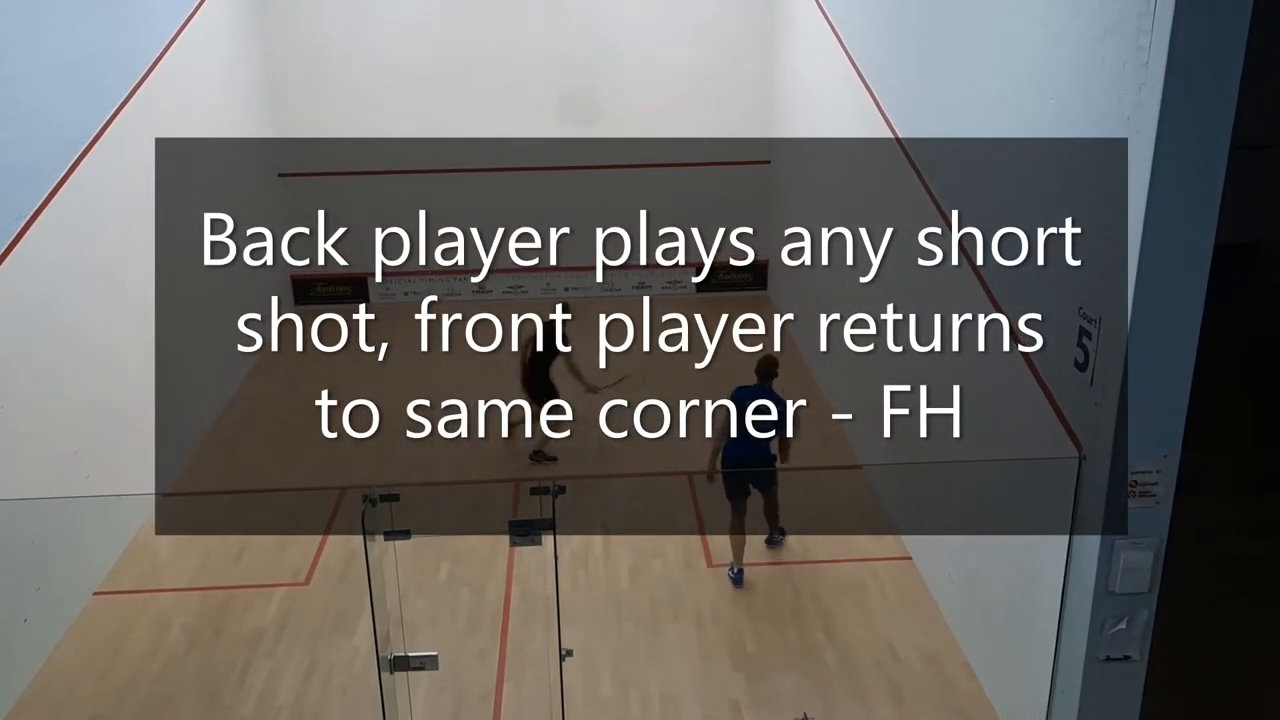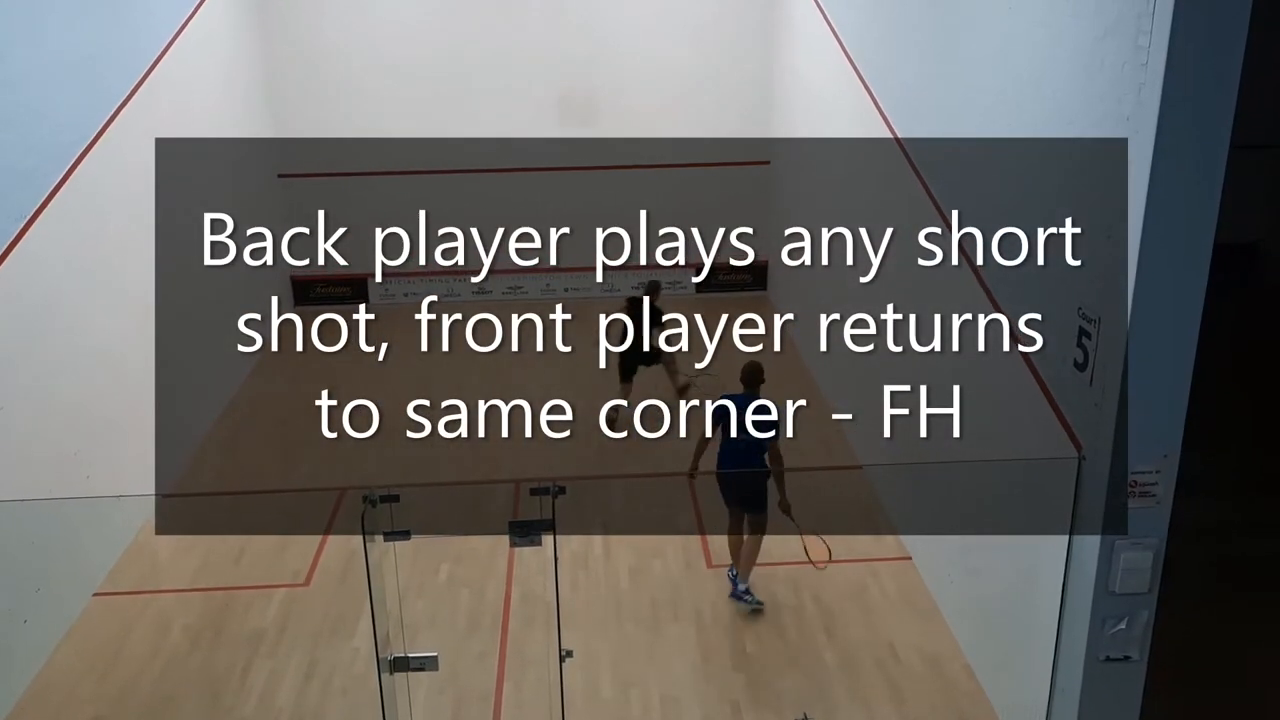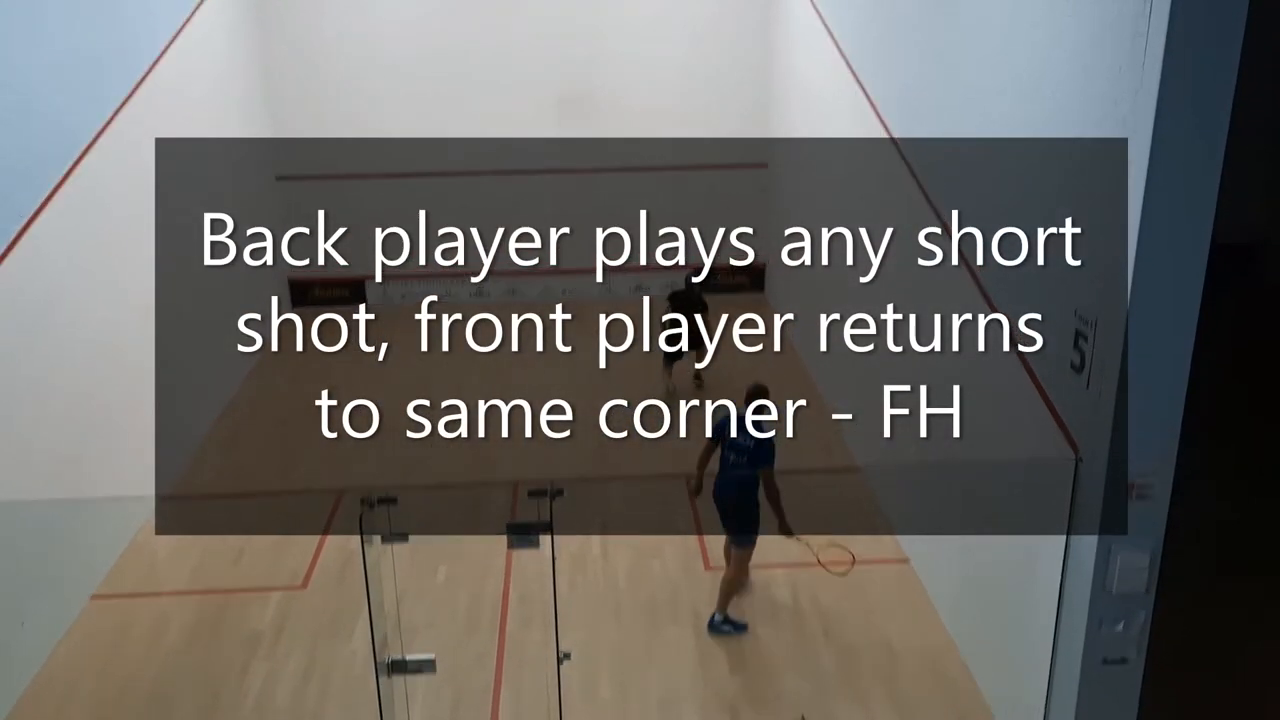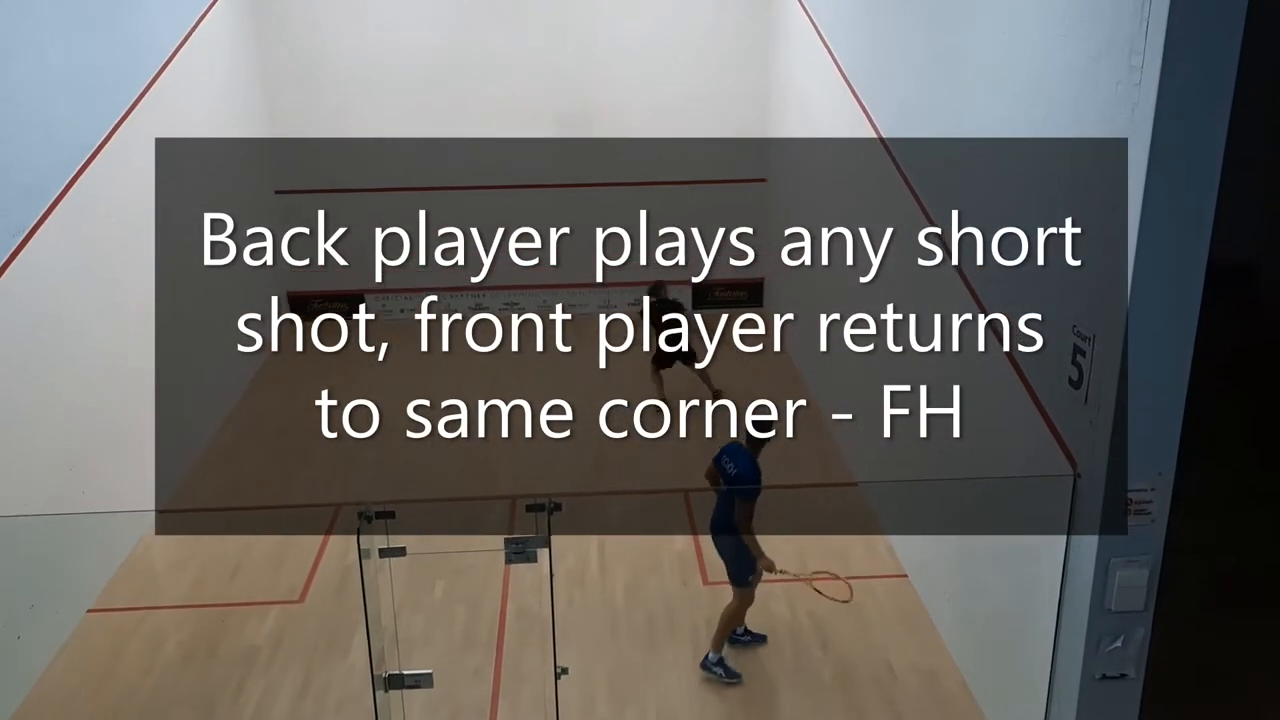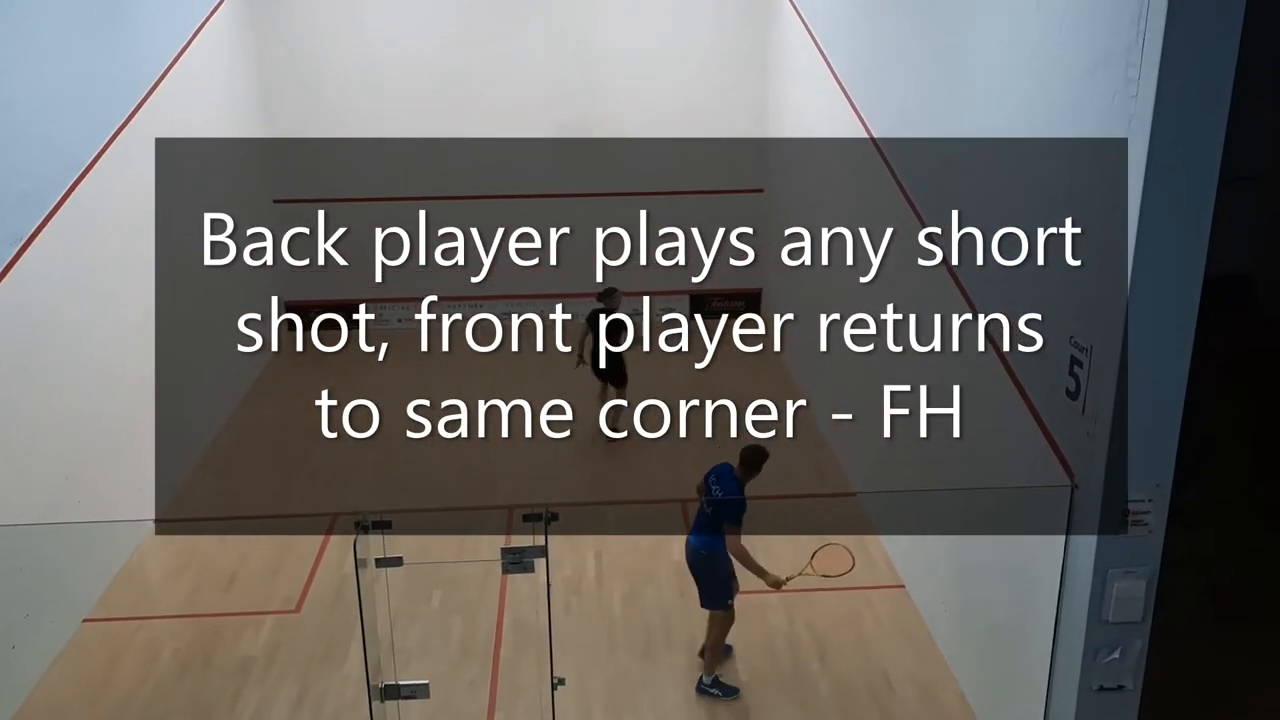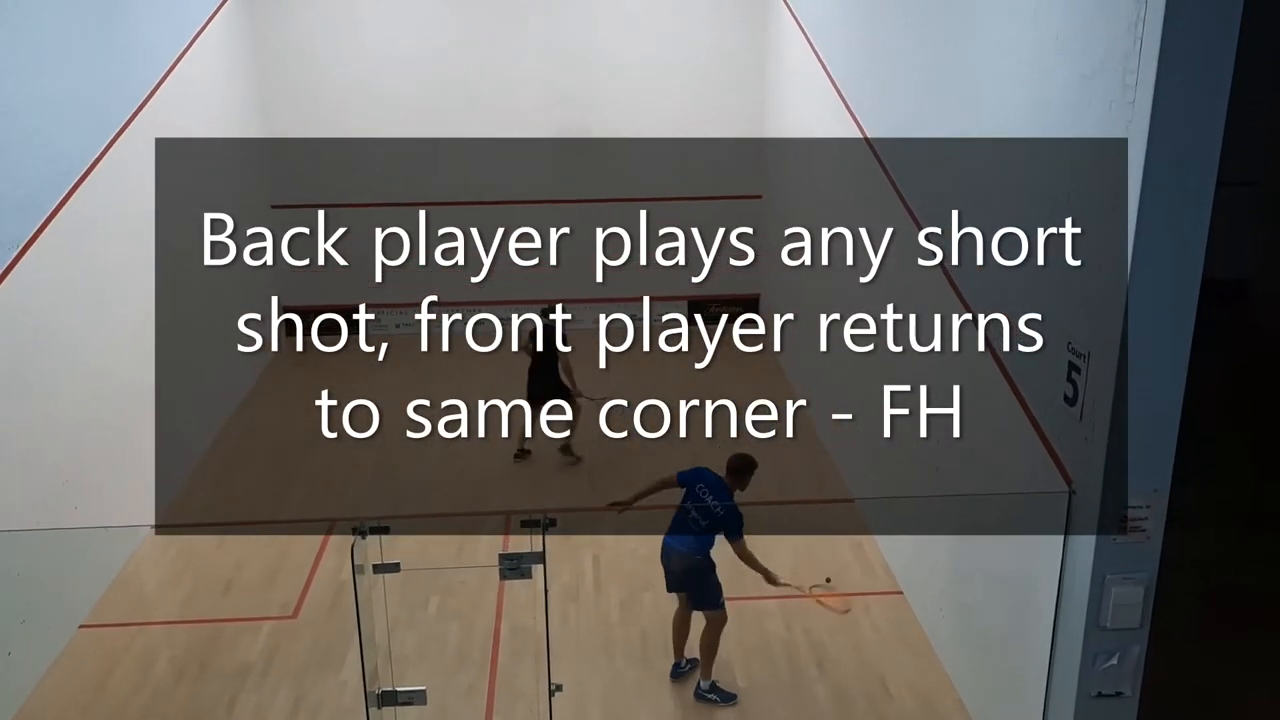
dt=0.4s
person 1, frame 1
left shoulder: (740, 393)
right shoulder: (780, 405)
left elbow: (724, 426)
right elbow: (784, 441)
left wrist: (712, 460)
right wrist: (784, 456)
left hip: (733, 459)
right hip: (760, 460)
left knee: (738, 512)
right knee: (770, 493)
left ankle: (737, 568)
right ankle: (774, 534)
person 1, frame 2
left shoulder: (724, 404)
left elbow: (706, 436)
right elbow: (774, 457)
left wrist: (694, 463)
right wrist: (783, 495)
left hip: (726, 471)
right hip: (753, 475)
left knee: (735, 519)
right knee: (757, 529)
left ankle: (736, 571)
right ankle: (742, 586)
person 1, frame 3
left shoulder: (725, 423)
right shoulder: (764, 440)
left elbow: (705, 455)
right elbow: (768, 485)
left wrist: (697, 480)
right wrist: (782, 520)
left hip: (720, 492)
right hip: (743, 500)
left knee: (733, 536)
right knee: (740, 560)
left ankle: (736, 580)
right ankle: (719, 618)
person 1, frame 4
left shoulder: (730, 449)
right shoulder: (750, 472)
left elbow: (710, 475)
right elbow: (742, 520)
right wrist: (761, 556)
left hip: (721, 526)
right hip: (731, 533)
left knee: (752, 577)
right knee: (744, 597)
left ankle: (738, 631)
right ankle: (713, 658)
person 1, frame 5
left shoulder: (721, 470)
right shoulder: (734, 498)
left elbow: (700, 490)
right elbow: (734, 547)
right wrist: (765, 576)
left hip: (698, 545)
right hip: (706, 554)
left knee: (730, 590)
right knee: (724, 617)
left ankle: (710, 647)
right ankle: (707, 681)
person 1, frame 6
left shoulder: (701, 476)
right shoulder: (731, 512)
left elbow: (662, 483)
right elbow: (742, 553)
left wrist: (630, 501)
right wrist: (767, 574)
left hip: (669, 549)
right hip: (693, 561)
left knee: (685, 604)
right knee: (717, 619)
left ankle: (679, 663)
right ankle: (705, 686)
